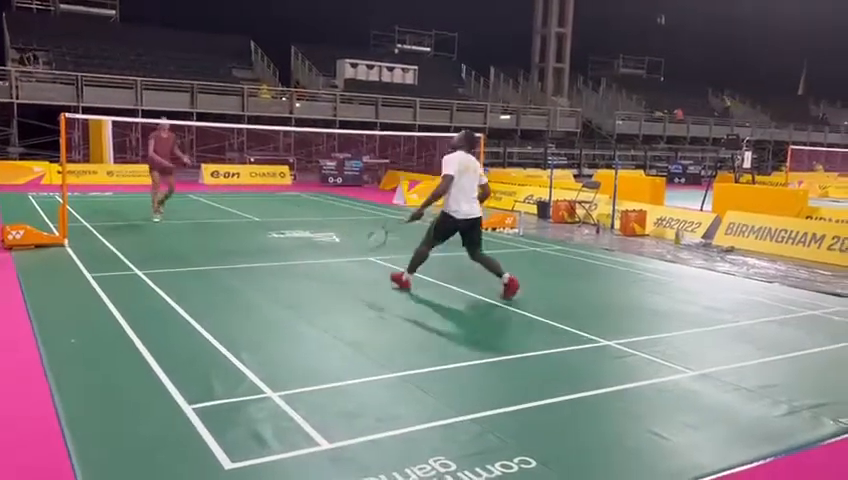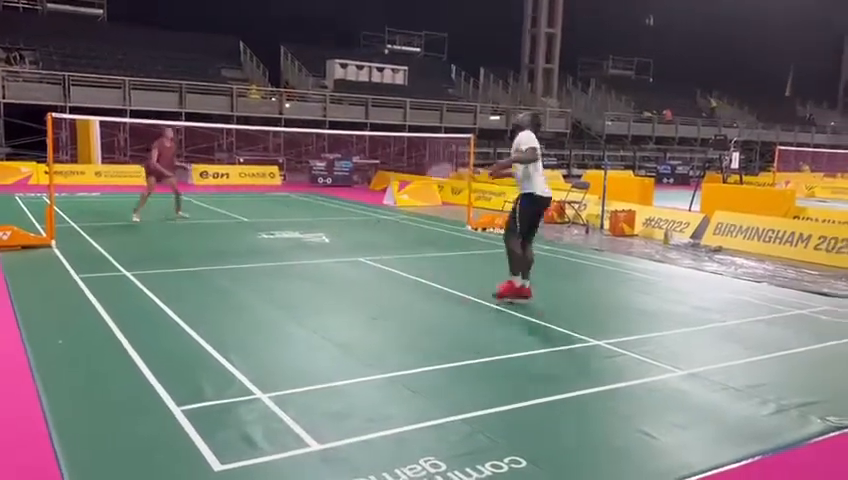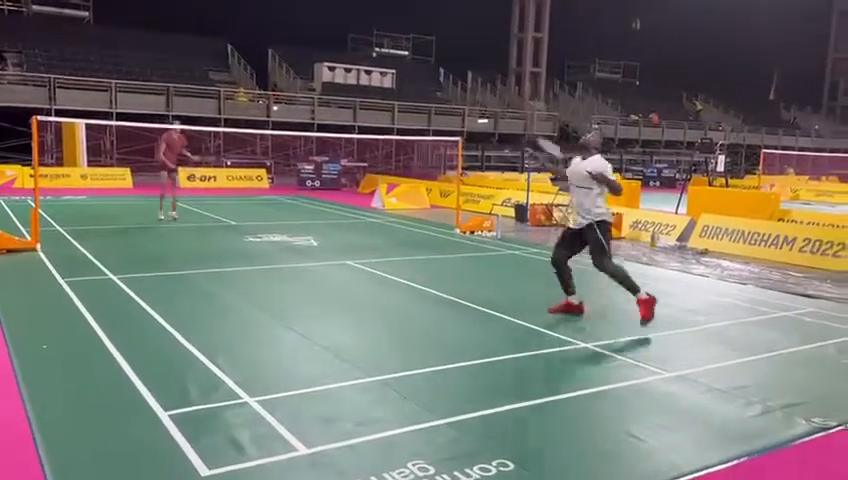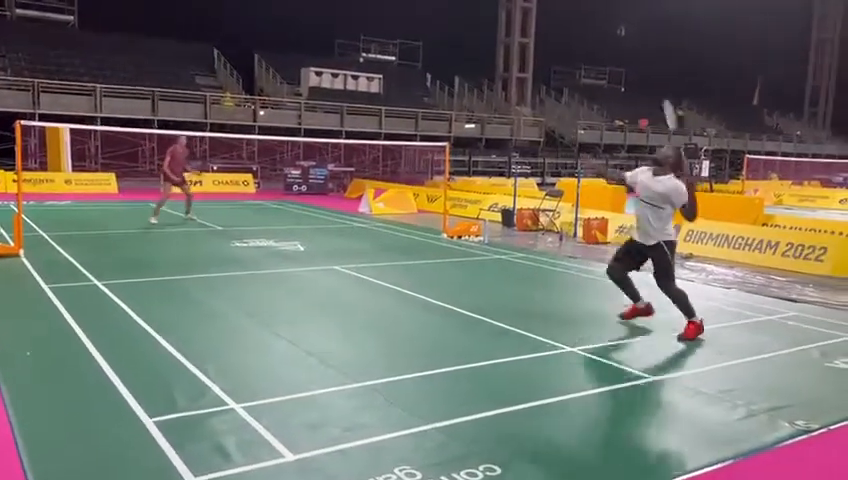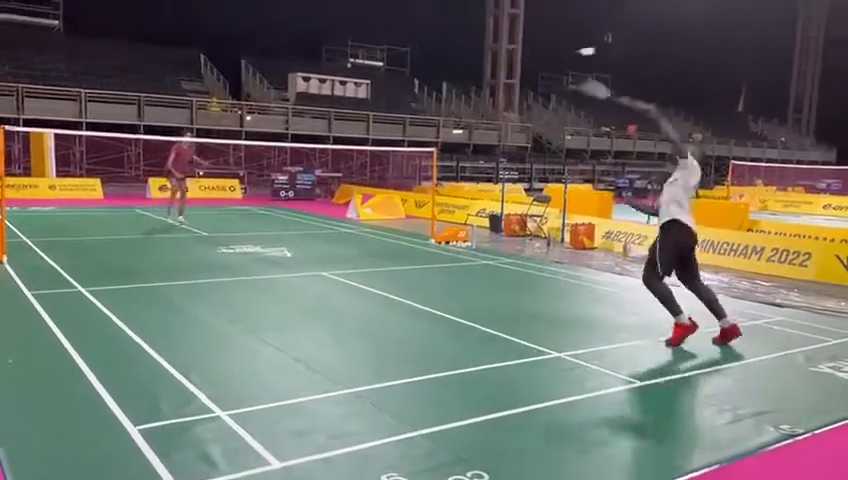
dt=0.3s
person 1, frame 1
left shoulder: (450, 159)
right shoulder: (475, 163)
left elbow: (444, 186)
right elbow: (486, 191)
left wrist: (421, 208)
left hip: (454, 213)
right hip: (473, 215)
left knee: (428, 243)
right knee: (476, 253)
left ankle: (406, 278)
right ankle: (507, 279)
person 1, frame 2
left shoulder: (525, 135)
right shoulder: (522, 138)
left elbow: (532, 156)
left wrist: (507, 161)
right wrist: (500, 171)
left hip: (532, 194)
right hip: (536, 194)
left knee: (511, 235)
right knee: (525, 240)
left ankle: (515, 283)
right ankle: (524, 285)
person 1, frame 3
left shoulder: (599, 164)
right shoulder: (576, 161)
left elbow: (617, 191)
right elbow: (567, 175)
left wrist: (603, 179)
right wrist: (550, 168)
left hip: (597, 221)
right hip: (578, 222)
left knee: (602, 264)
right knee: (557, 258)
left ankle: (643, 299)
right ankle: (572, 302)
person 1, frame 4
left shoulder: (674, 185)
right shoulder: (641, 173)
left elbow: (691, 215)
right elbow: (621, 178)
left wrist: (691, 191)
left hip: (661, 240)
right hip: (640, 238)
left knee: (666, 285)
right knee: (614, 270)
left ankle: (694, 322)
right ankle: (640, 305)
person 1, frame 5
left shoulder: (690, 165)
right shoulder: (680, 176)
left elbow: (675, 140)
right elbow: (659, 210)
left wrist: (654, 113)
left hip: (675, 229)
right hip: (683, 231)
left knee: (651, 278)
right knee: (693, 282)
left ankle: (683, 322)
right ankle: (728, 325)
